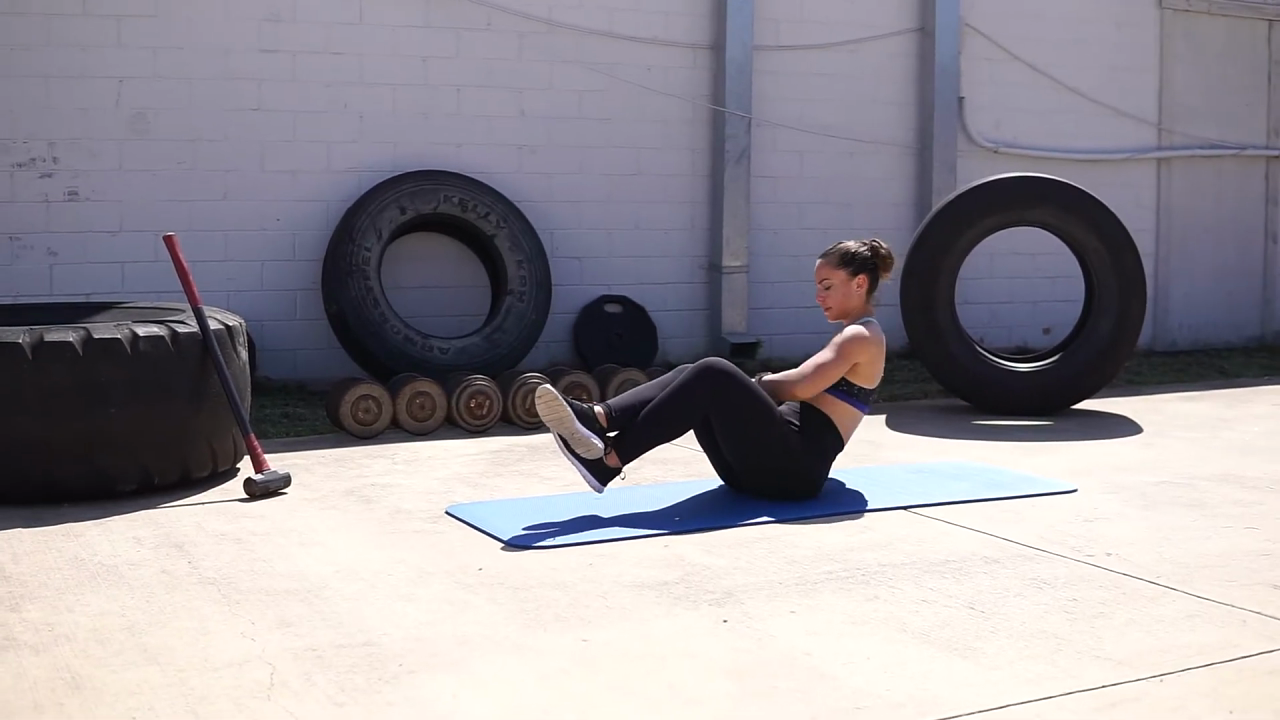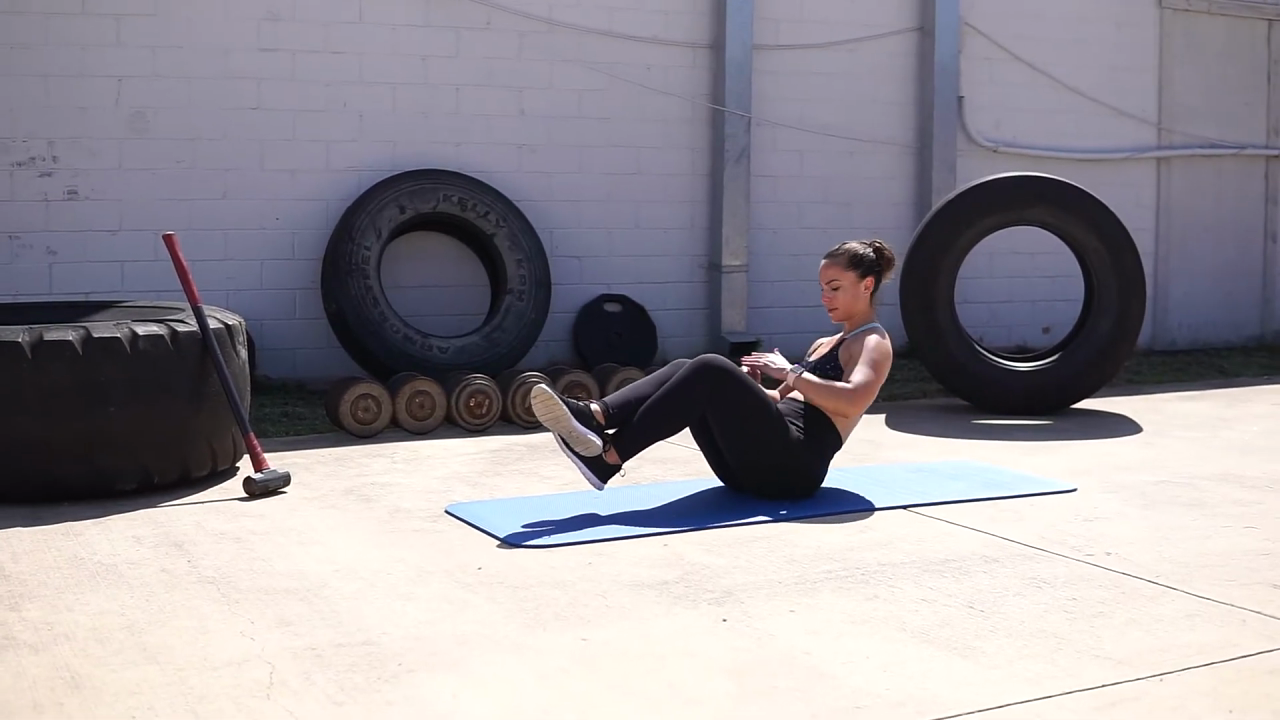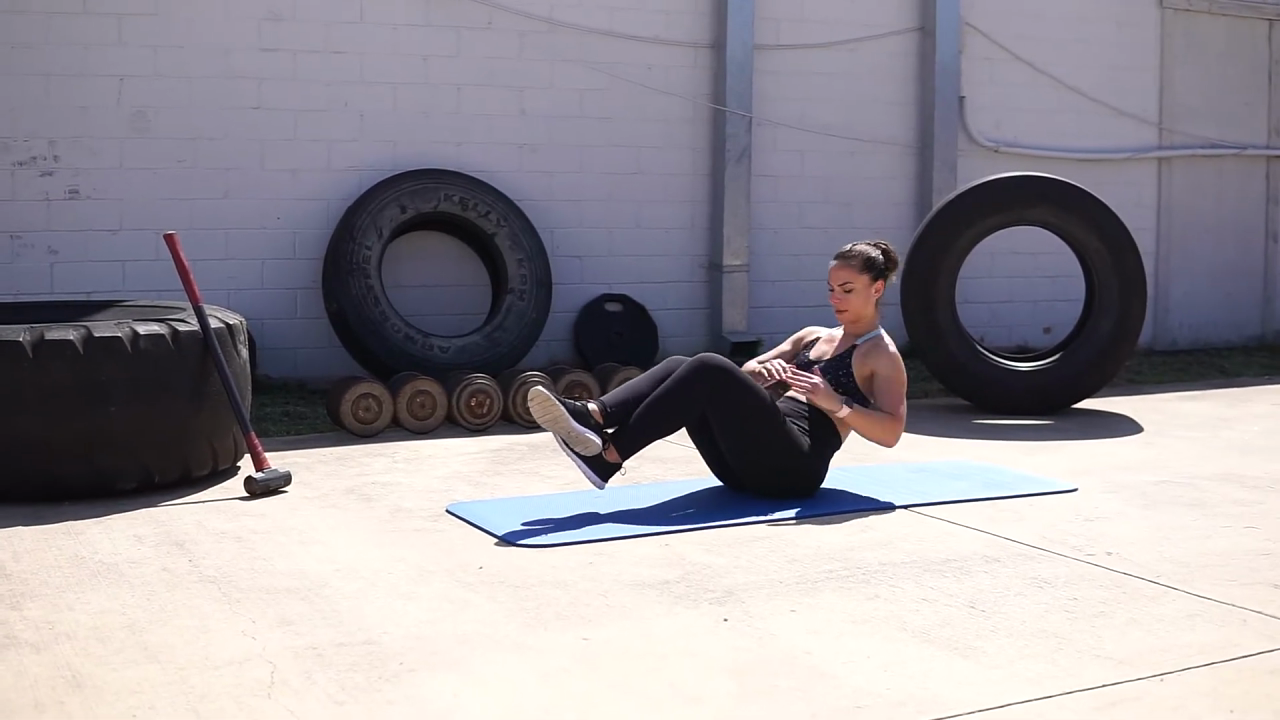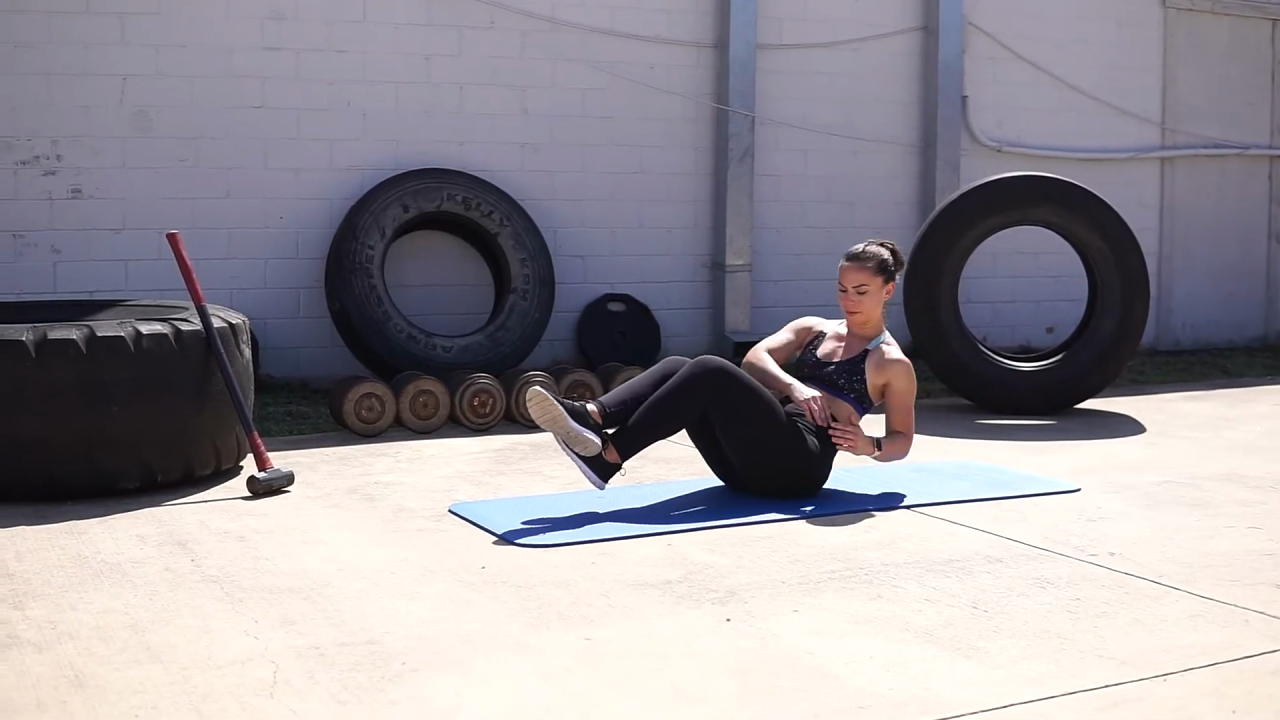
dt=0.1s
person 1, frame 1
left shoulder: (862, 338)
right shoulder: (845, 343)
left elbow: (803, 387)
left wrist: (770, 385)
left hip: (794, 468)
right hip: (755, 466)
left knee: (713, 374)
right knee: (691, 376)
left ankle: (610, 459)
right ankle: (595, 419)
person 1, frame 2
left shoulder: (873, 344)
right shoulder: (828, 344)
left elbow: (852, 403)
left wrist: (793, 375)
right wrist: (754, 383)
left hip: (792, 466)
right hip: (752, 467)
left knee: (710, 370)
right knee: (682, 369)
left ankle: (608, 456)
right ankle: (593, 416)
person 1, frame 3
left shoulder: (882, 355)
right shoulder: (815, 337)
left elbow: (891, 430)
right elbow: (747, 373)
left wrist: (835, 404)
right wrist: (763, 371)
left hip: (793, 464)
right hip: (749, 462)
left knee: (708, 368)
right knee: (678, 367)
left ankle: (609, 455)
right ankle: (589, 416)
person 1, frame 4
left shoulder: (892, 363)
right shoulder: (815, 329)
left elbow: (901, 439)
right elbow: (754, 359)
left wrist: (869, 446)
right wrist: (794, 386)
left hip: (796, 463)
right hip: (751, 462)
left knee: (709, 371)
right knee: (677, 367)
left ankle: (609, 455)
right ankle: (589, 416)
